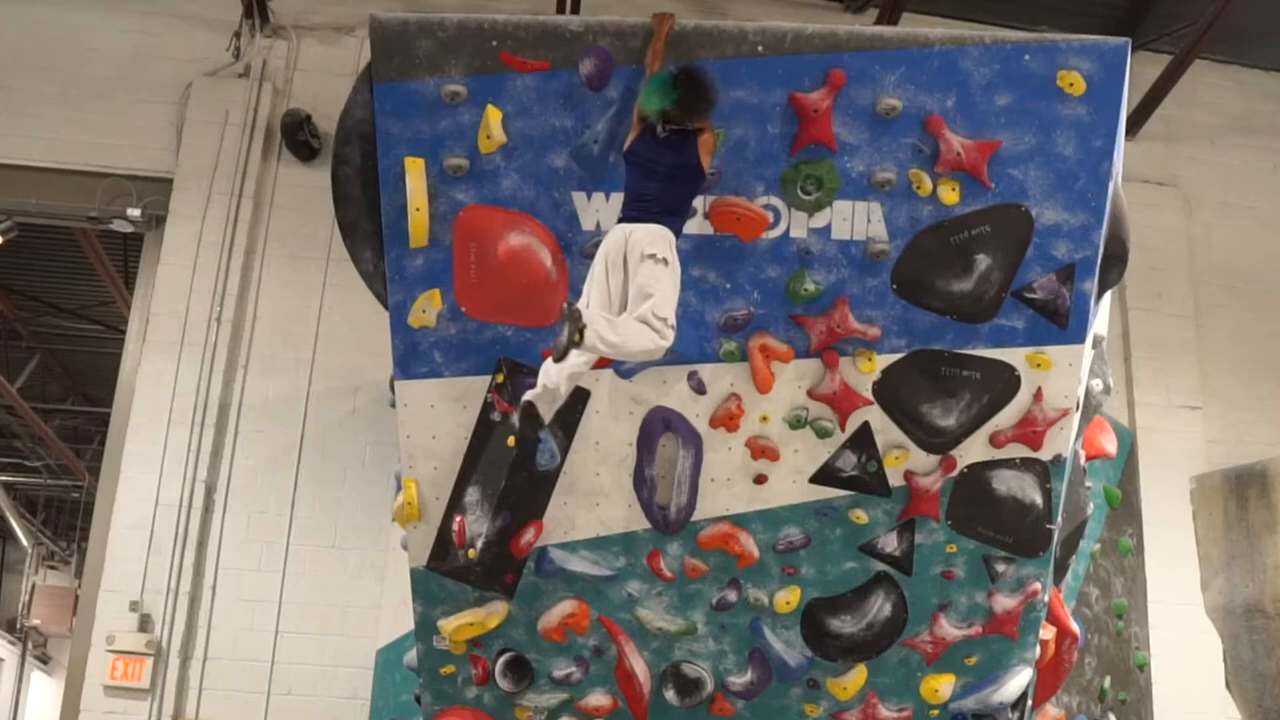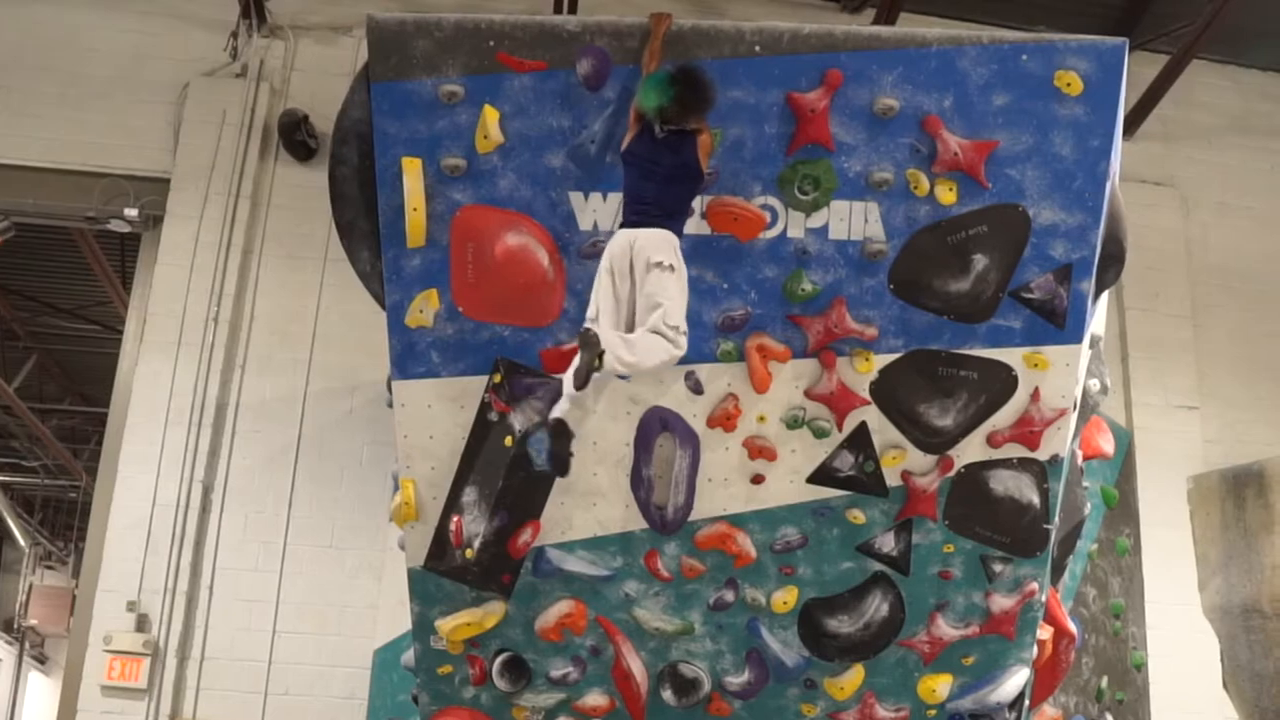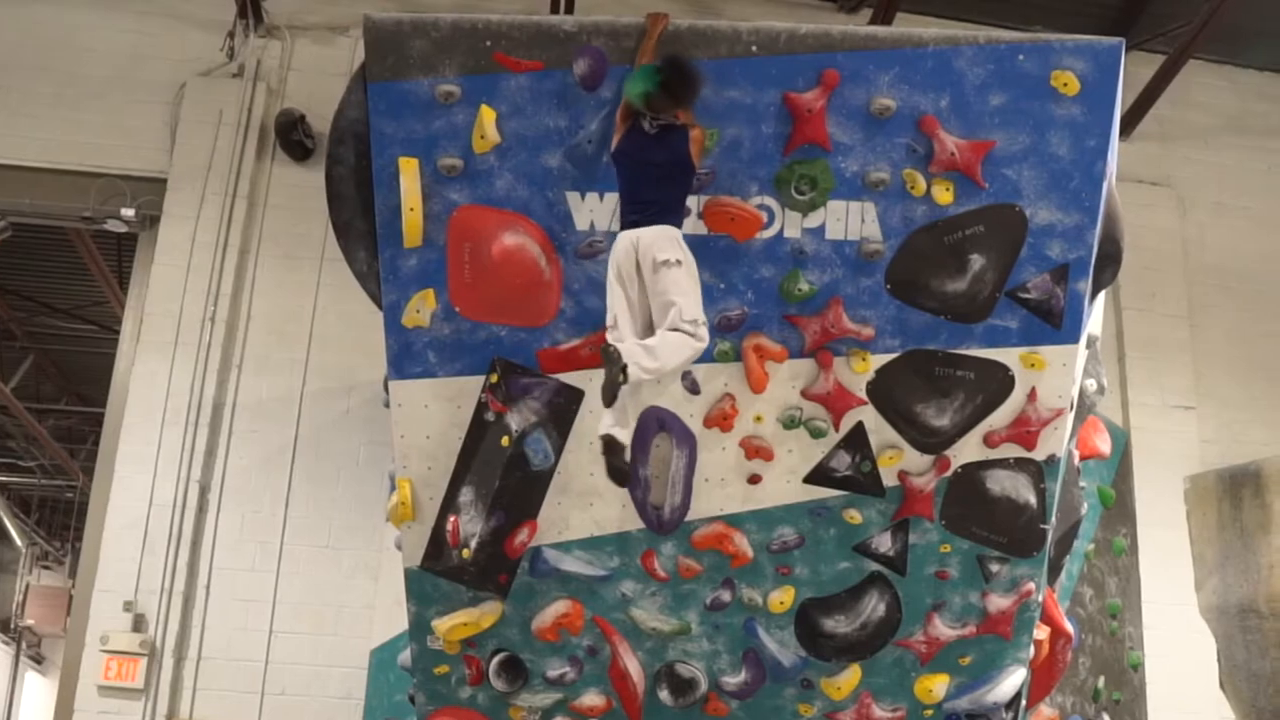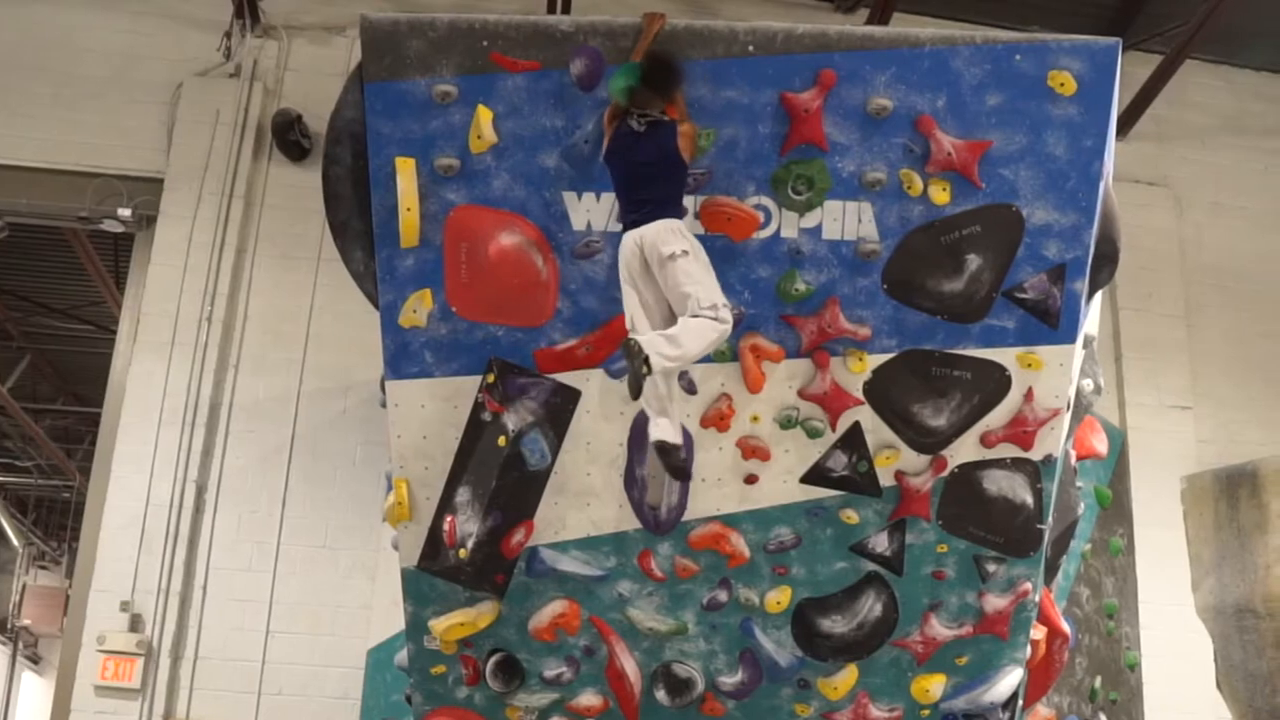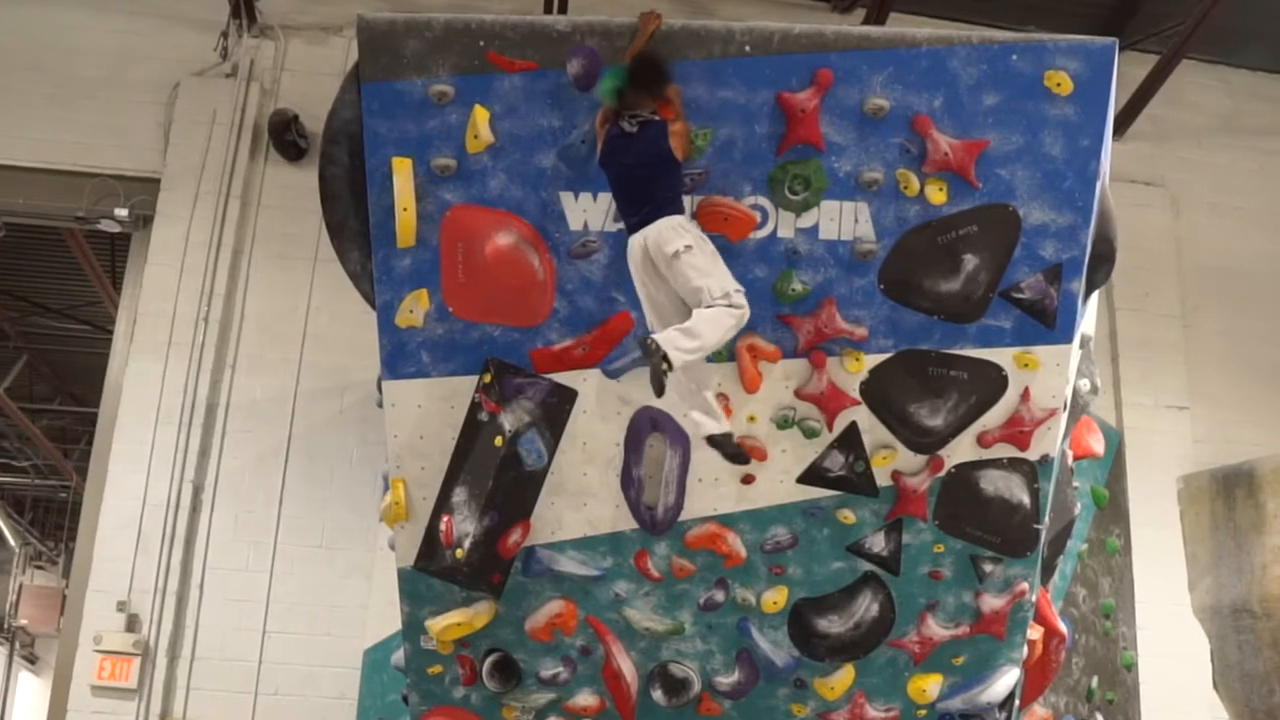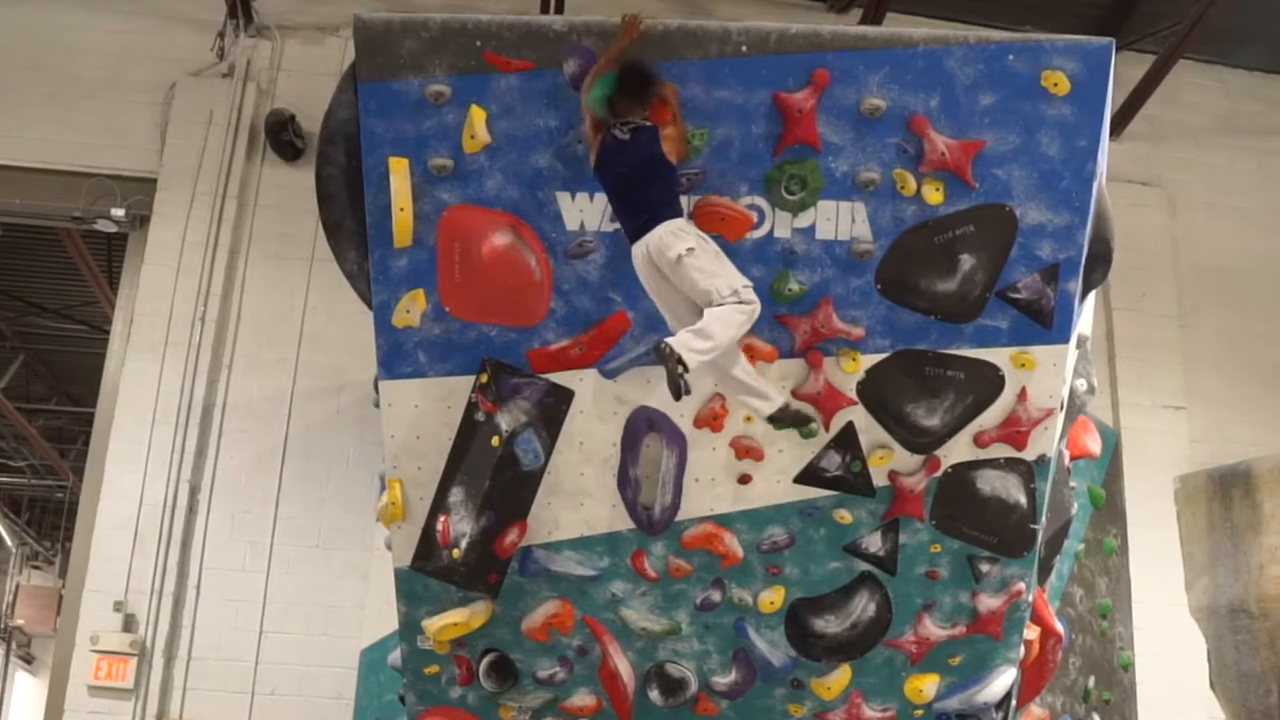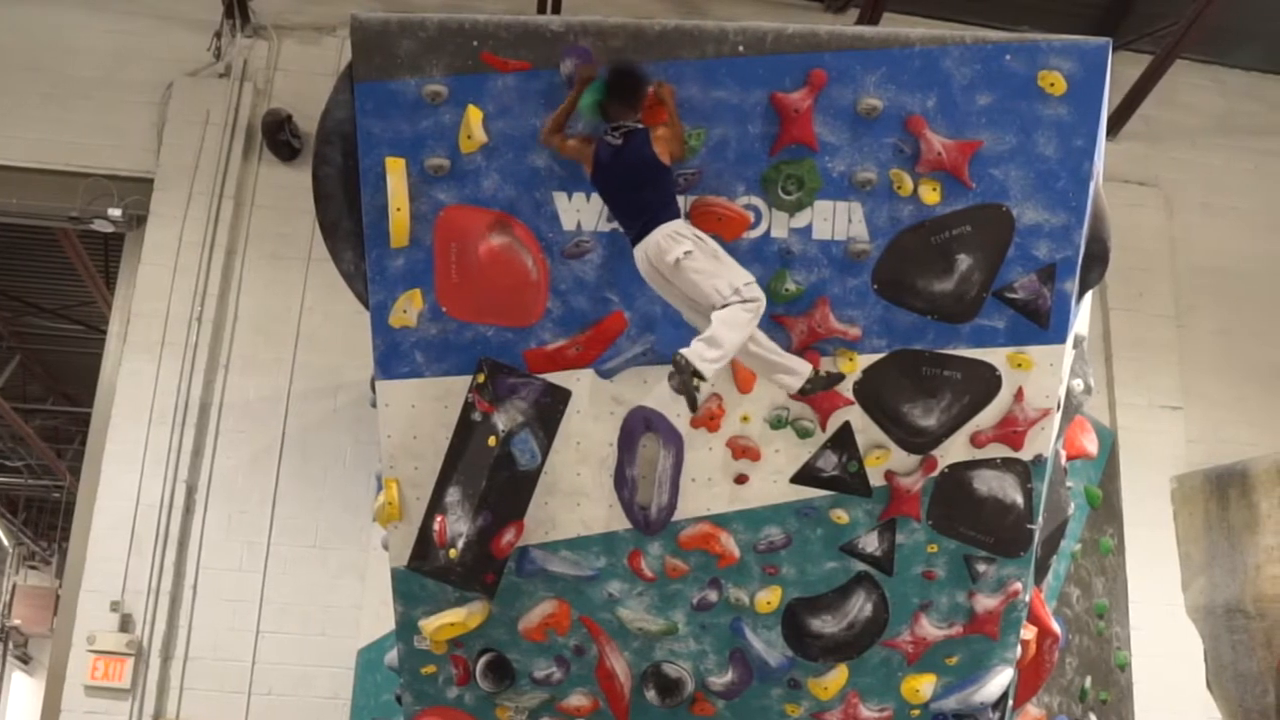
dt=0.2s
person 1, frame 1
left shoulder: (640, 130)
right shoulder: (703, 141)
left elbow: (649, 78)
left wrist: (659, 34)
right wrist: (696, 109)
left hip: (618, 235)
right hip: (656, 238)
left knee: (593, 329)
right knee: (654, 333)
left ankle: (540, 398)
right ankle: (584, 326)
person 1, frame 2
left shoulder: (636, 131)
right shoulder: (702, 143)
left elbow: (644, 81)
left wrist: (656, 36)
right wrist: (692, 114)
left hip: (620, 242)
right hip: (660, 243)
left knee: (604, 334)
right knee: (667, 340)
left ankle: (564, 415)
right ankle: (602, 347)
person 1, frame 3
left shoulder: (623, 128)
right shoulder: (692, 137)
left elbow: (634, 81)
left wrist: (651, 35)
right wrist: (681, 111)
left hip: (624, 243)
right hip: (661, 239)
left knee: (628, 342)
right knee: (689, 334)
left ankle: (614, 432)
right ankle: (626, 358)
person 1, frame 4
left shoulder: (614, 128)
right shoulder: (680, 132)
left elbow: (624, 88)
right wrist: (679, 113)
left hip: (630, 243)
right hip: (668, 234)
left knee: (656, 349)
right knee: (713, 321)
left ankle: (666, 438)
right ankle: (646, 351)
person 1, frame 5
left shoulder: (605, 131)
right shoulder: (673, 131)
left elbow: (615, 83)
left wrist: (641, 37)
right wrist: (676, 107)
left hip: (636, 243)
right hip: (671, 231)
left knee: (680, 337)
right knee: (730, 307)
left ankle: (714, 427)
right ankle: (664, 350)
person 1, frame 6
left shoulder: (598, 141)
right shoulder: (665, 136)
left elbow: (590, 90)
left wrist: (620, 45)
right wrist: (674, 106)
left hip: (640, 252)
right hip: (672, 237)
left knee: (709, 331)
right knee: (742, 302)
left ankle: (772, 404)
right ankle: (682, 351)
person 1, frame 7
left shoulder: (589, 151)
right shoulder: (658, 137)
left elbow: (548, 135)
right elbow: (680, 152)
left wrist: (578, 90)
right wrist: (670, 106)
left hip: (645, 255)
right hip: (673, 236)
left knee: (723, 324)
right knee: (745, 301)
left ankle: (800, 376)
right ankle: (695, 362)
